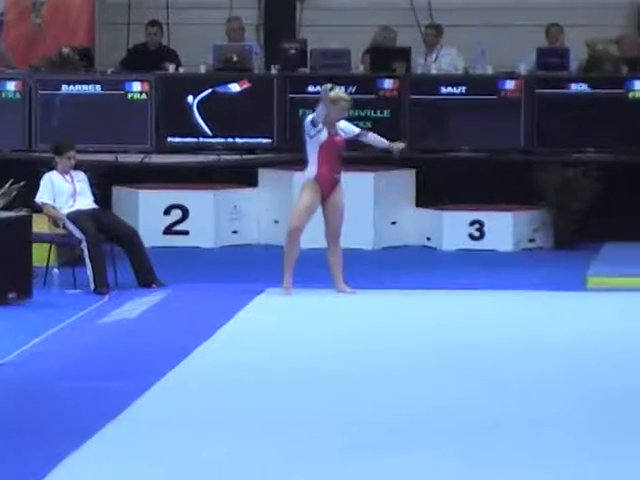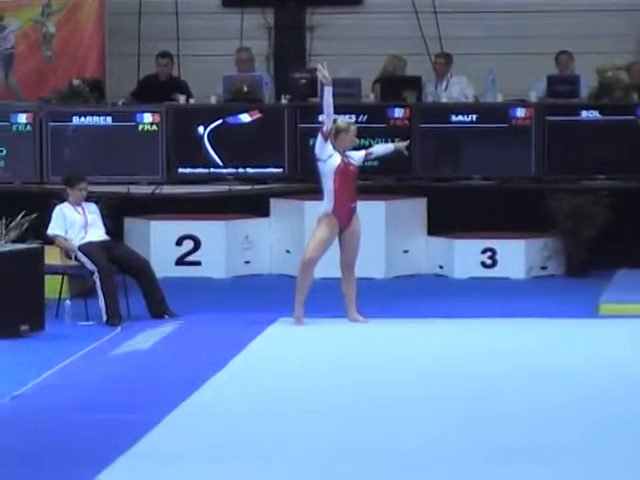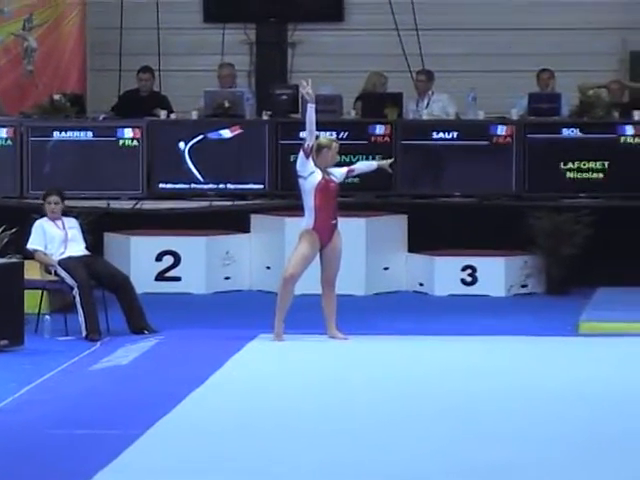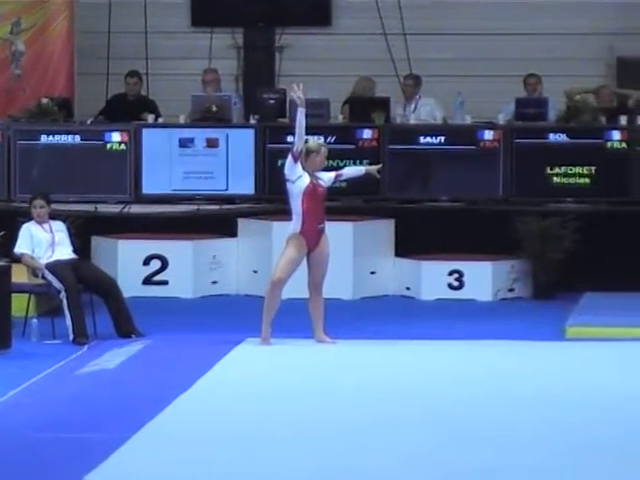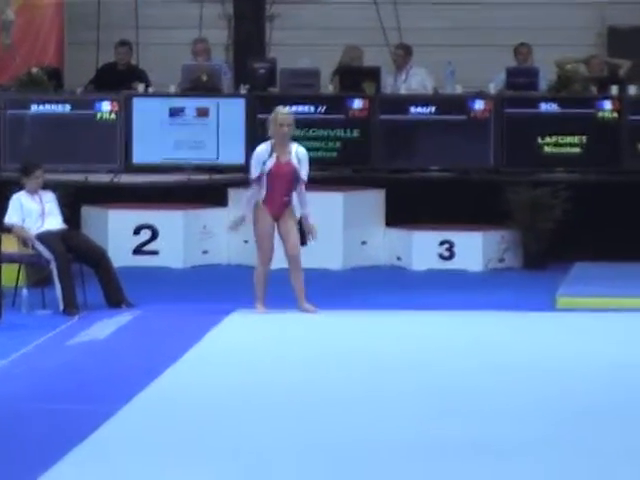
dt=1s
person 1, frame 1
left shoulder: (342, 126)
right shoulder: (313, 124)
left elbow: (366, 135)
right elbow: (318, 118)
left wrist: (390, 145)
right wrist: (324, 107)
left hip: (334, 186)
right hip: (314, 183)
left knee: (334, 237)
right knee: (294, 228)
left ankle: (340, 283)
right ankle: (288, 281)
person 1, frame 2
left shoulder: (353, 157)
right shoulder: (325, 151)
left elbow: (375, 150)
right elbow: (328, 118)
left wrist: (396, 146)
right wrist: (328, 86)
left hip: (351, 217)
right hip: (331, 217)
left knee: (349, 266)
right knee: (308, 259)
left ankle: (352, 312)
right ankle: (298, 310)
person 1, frame 3
left shoulder: (334, 174)
right shoulder: (305, 167)
left elbow: (356, 167)
right elbow: (310, 135)
left wrist: (379, 163)
right wrist: (311, 103)
left hip: (332, 234)
right hip: (311, 233)
left knee: (329, 283)
right knee: (289, 276)
left ankle: (332, 329)
right ankle: (278, 327)
person 1, frame 4
left shoulder: (321, 178)
right shoulder: (294, 171)
left elbow: (343, 173)
right elbow: (299, 140)
left wrist: (367, 169)
right wrist: (301, 108)
left hip: (319, 237)
right hip: (299, 237)
left knee: (316, 286)
right knee: (277, 280)
left ankle: (319, 333)
right ankle: (265, 330)
person 1, frame 5
left shoulder: (300, 152)
right shoulder: (262, 150)
left elbow: (301, 186)
right elbow: (255, 183)
left wrist: (306, 218)
right wrist: (245, 213)
left hip: (286, 208)
right hip: (264, 207)
left knee: (294, 255)
right knee: (264, 257)
left ankle: (302, 300)
right ankle: (259, 301)
person 2, frame 1
left shoulder: (81, 175)
right shoulder: (49, 178)
right elbow: (46, 207)
right wrist: (63, 218)
left hip: (94, 211)
right hip: (73, 214)
left knee: (129, 233)
right knee: (92, 236)
left ankle: (147, 278)
right ankle: (99, 284)
person 2, frame 2
left shoulder: (92, 207)
right shoulder: (61, 210)
right elbow: (58, 239)
right wrist: (75, 250)
left hip: (106, 242)
right hip: (85, 246)
left knee: (141, 264)
right knee: (104, 267)
left ankle: (159, 309)
right ankle: (112, 315)
person 2, frame 3
left shoulder: (72, 222)
right shoulder: (40, 224)
right elbow: (38, 254)
right wrist: (55, 265)
left hip: (86, 257)
right hip: (64, 261)
left knee: (121, 279)
right knee: (83, 282)
left ankle: (139, 324)
right ankle: (91, 330)
person 2, frame 4
left shoulder: (60, 225)
right shoulder: (27, 228)
right elbow: (25, 258)
right wrist: (42, 268)
left hip: (73, 260)
right hip: (51, 264)
left knee: (108, 283)
right knee: (70, 285)
left ankle: (126, 328)
right ankle: (79, 334)
person 2, frame 5
left shoulder: (49, 195)
right shoulder: (18, 199)
right elbow: (15, 228)
left wrist: (65, 229)
right wrist: (32, 239)
left hip: (63, 231)
right hip: (42, 235)
left knee: (98, 253)
right knee: (60, 255)
left ankle: (116, 298)
right ankle: (69, 304)
